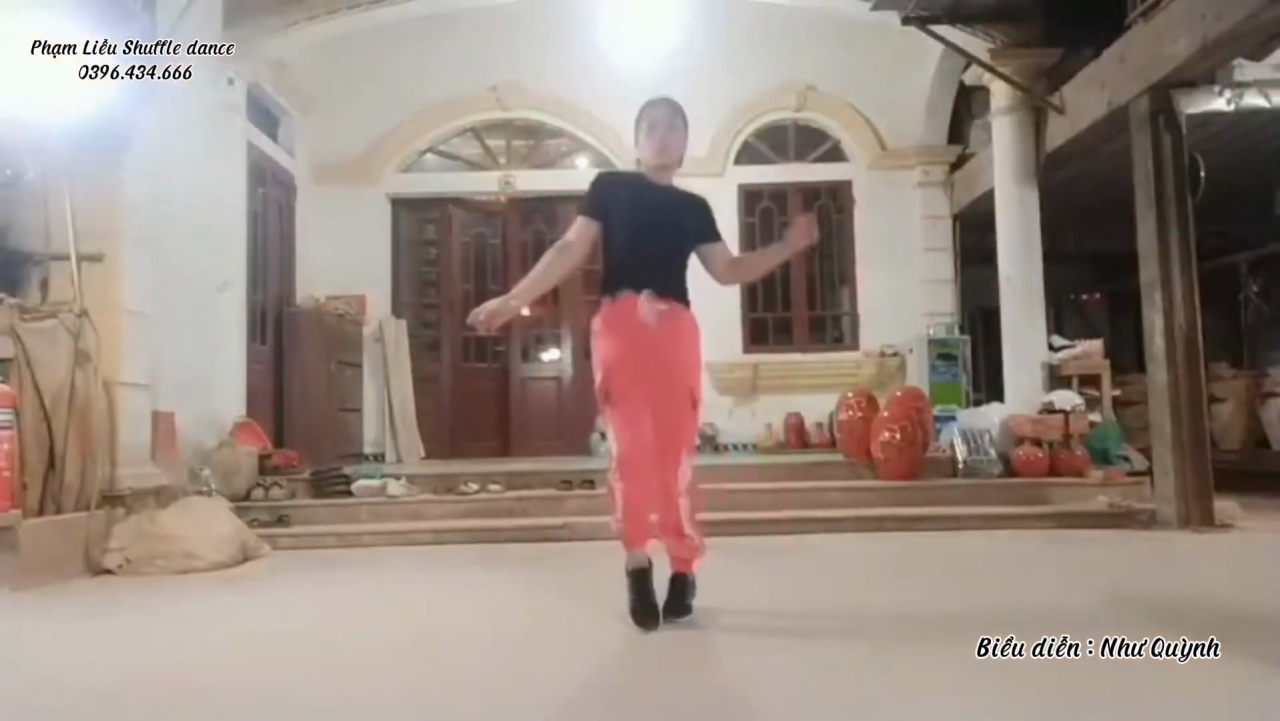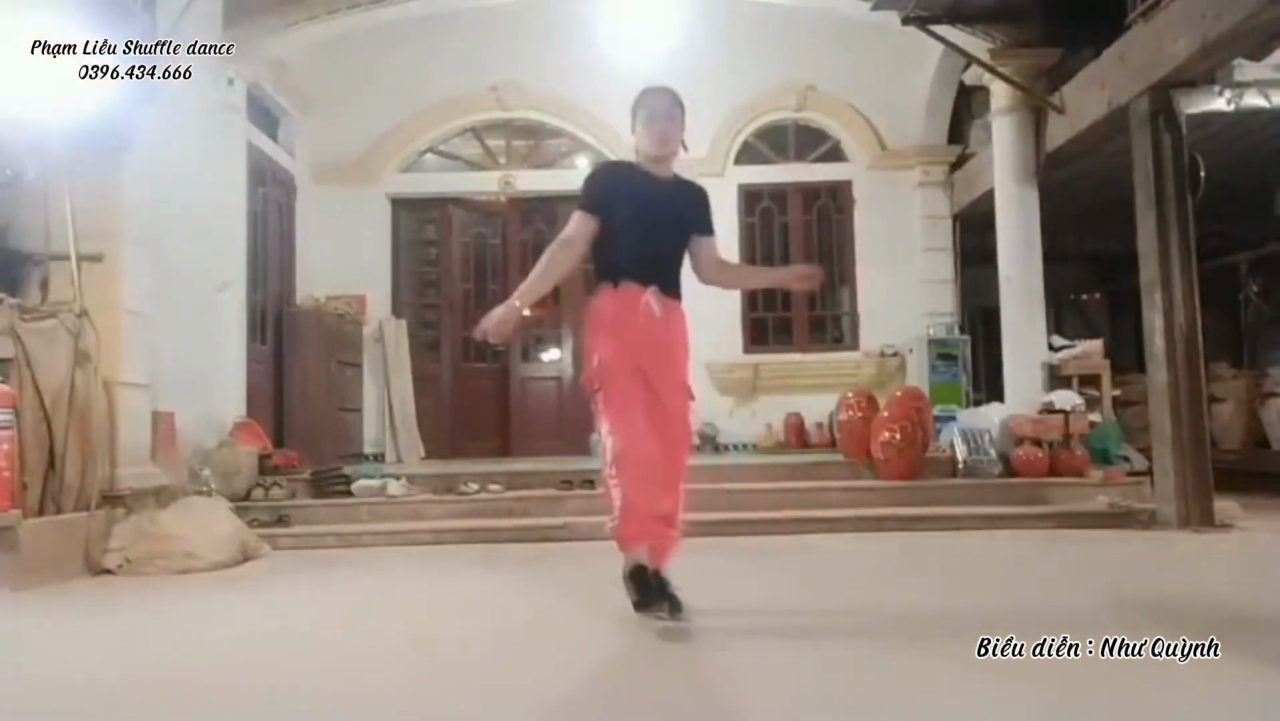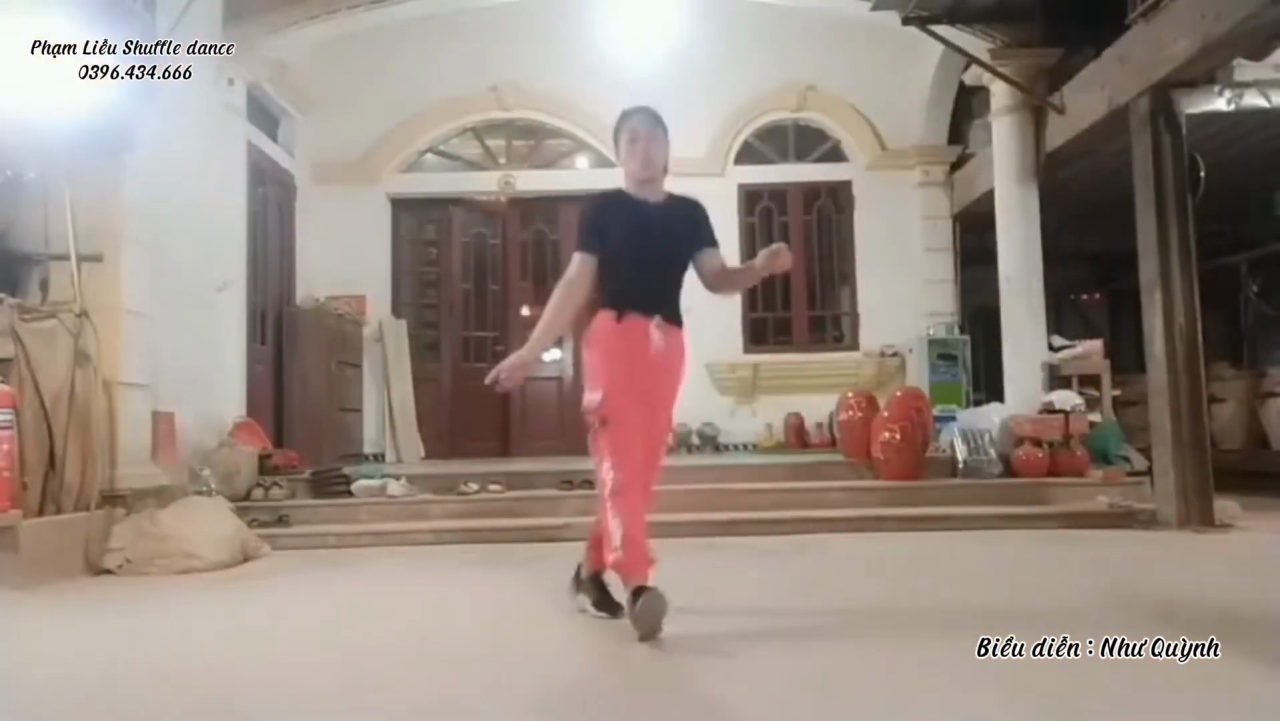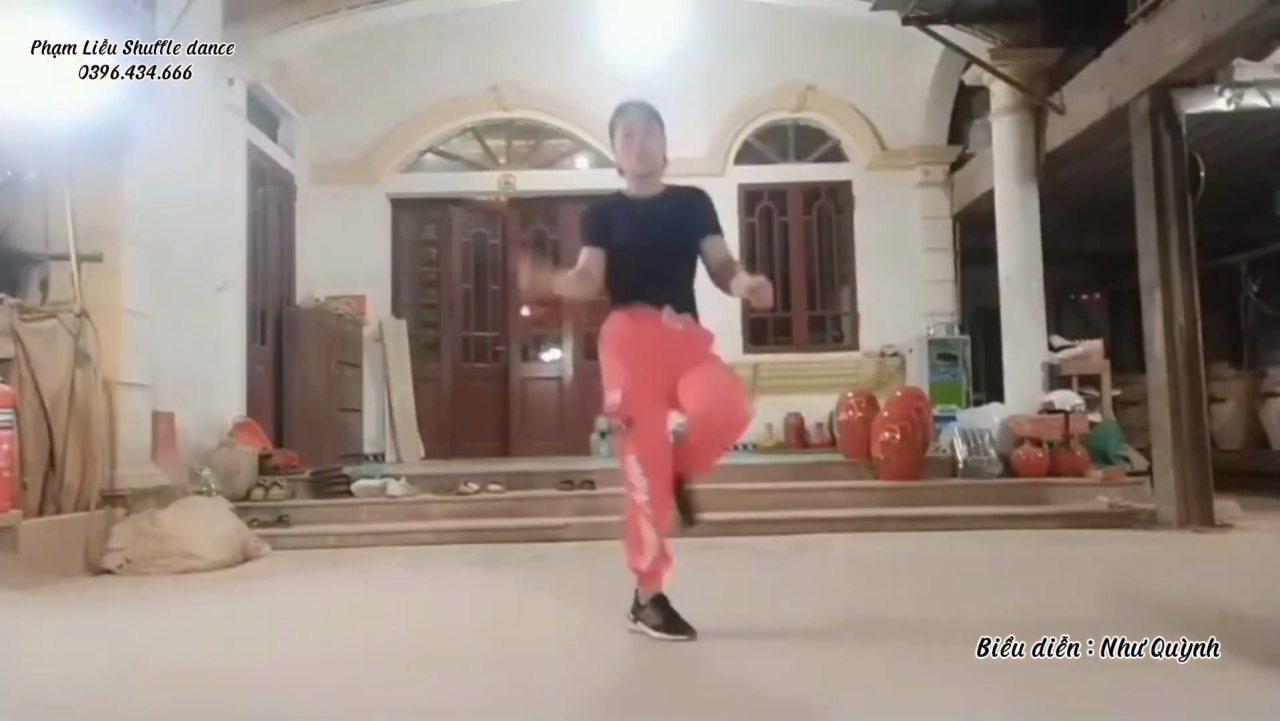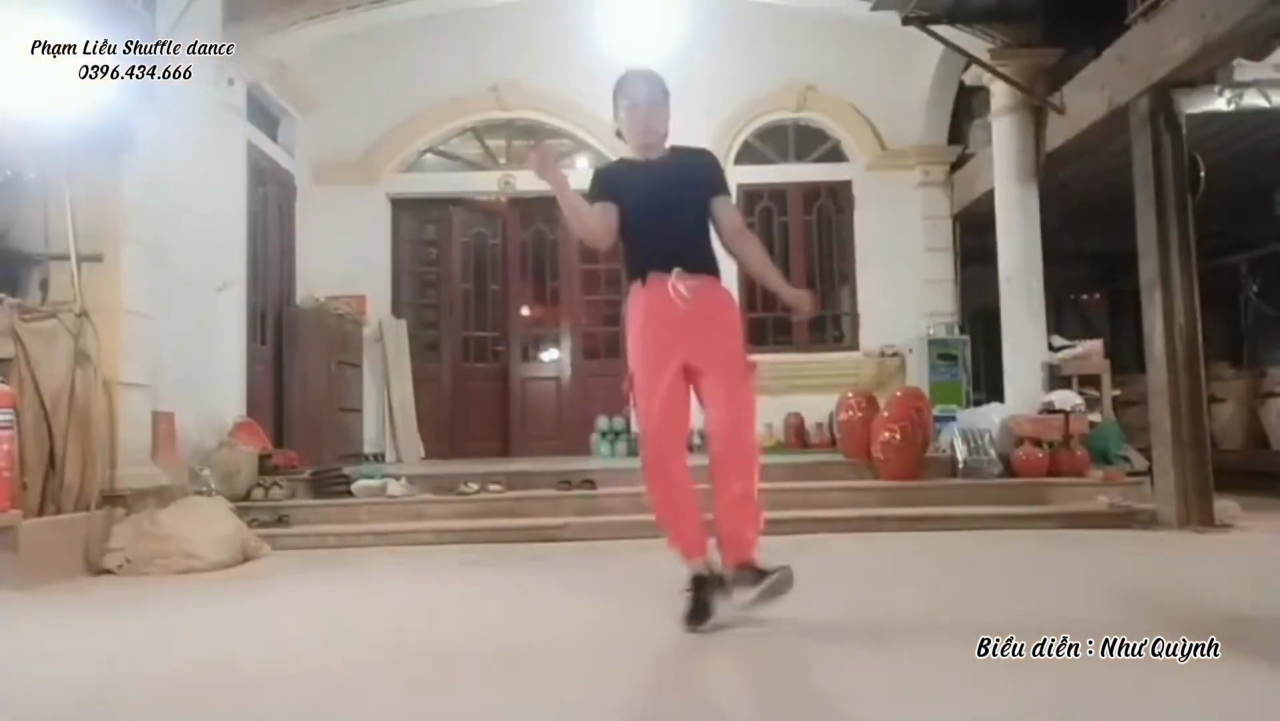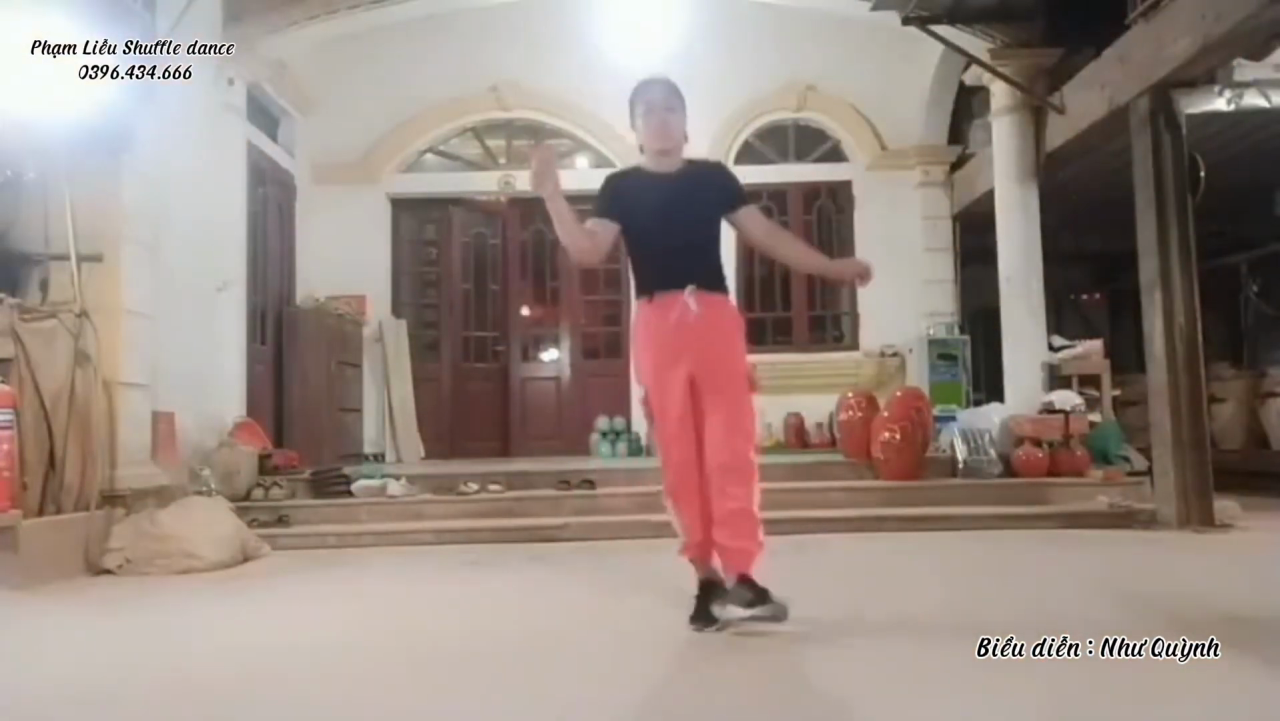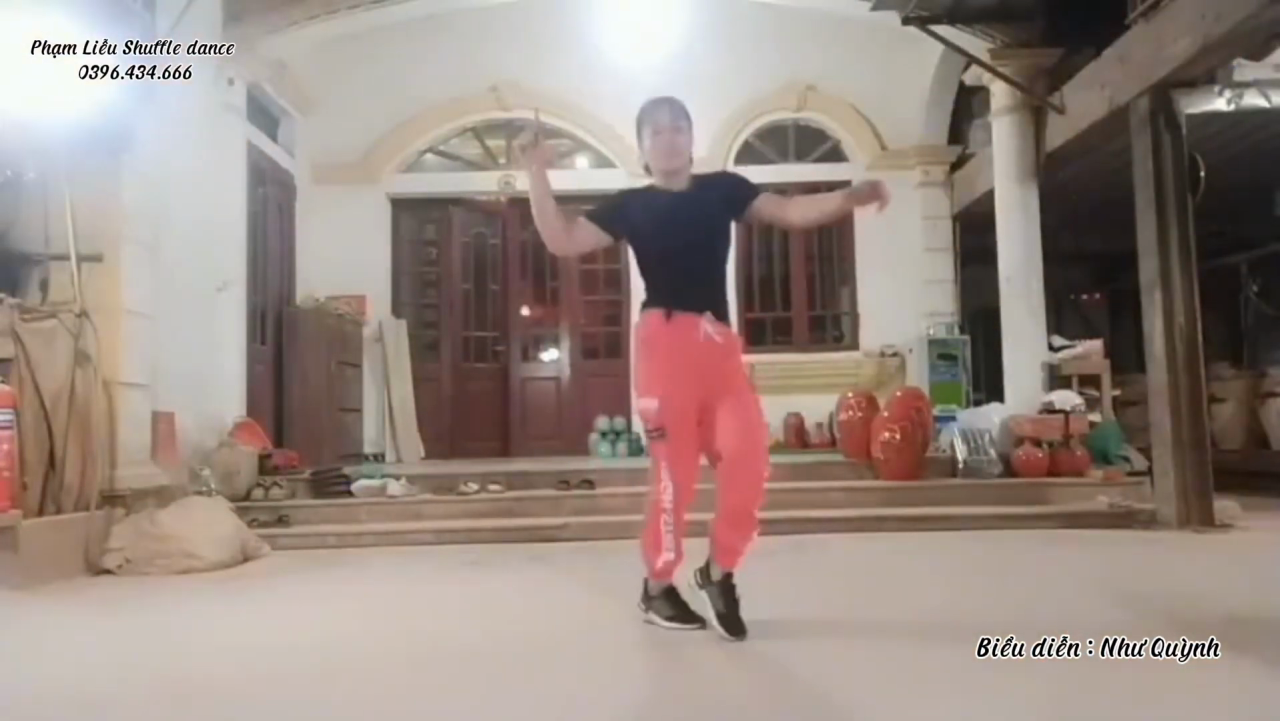
dt=0.2s
person 1, frame 1
left shoulder: (693, 207)
right shoulder: (611, 186)
left elbow: (728, 271)
right elbow: (571, 248)
left wrist: (789, 245)
right wrist: (513, 299)
left hip: (675, 330)
right hip: (618, 325)
left knee: (676, 453)
right knee: (631, 444)
left ankle: (683, 571)
right ankle: (637, 561)
person 1, frame 2
left shoulder: (692, 196)
right shoulder: (609, 178)
left elbow: (710, 270)
right elbow: (570, 245)
left wrist: (779, 277)
right wrist: (518, 301)
left hip: (667, 324)
right hip: (613, 319)
left knee: (671, 449)
right knee: (625, 439)
left ankle: (657, 564)
right ankle: (638, 561)
person 1, frame 3
left shoulder: (690, 214)
right shoulder: (602, 210)
left elbow: (716, 277)
right elbow: (576, 285)
left wrist: (760, 266)
right wrist: (530, 351)
left hip: (666, 349)
right hip: (613, 340)
left knee: (639, 473)
right knee: (621, 467)
left ankle: (590, 572)
right ankle: (637, 586)
person 1, frame 4
left shoulder: (694, 202)
right shoulder: (604, 211)
left elbow: (719, 264)
right elbow: (590, 278)
left wrist: (745, 282)
right wrist: (550, 280)
left hip: (686, 336)
right hip: (630, 336)
left knee: (728, 408)
right knee: (644, 462)
left ankle: (679, 466)
right ankle: (649, 595)
person 1, frame 5
left shoulder: (700, 164)
right shoulder: (611, 178)
left elbow: (734, 231)
right elbow: (598, 235)
left wrist: (783, 289)
right wrist: (557, 182)
left hip: (710, 302)
right hip: (650, 310)
left knee: (732, 427)
right knee: (660, 444)
left ankle: (740, 565)
right ankle: (700, 568)
person 1, frame 6
left shoulder: (713, 177)
right shoulder: (621, 188)
left elbow: (763, 233)
right elbow: (587, 251)
left wrist: (831, 267)
right wrist: (552, 194)
left hip: (715, 317)
right hip: (658, 325)
left knee: (731, 446)
right knee: (679, 458)
left ankle: (738, 578)
right ankle: (707, 575)
person 1, frame 7
left shoulder: (723, 188)
right shoulder: (630, 205)
left elbow: (790, 212)
right elbow: (563, 242)
left wrist: (846, 199)
right wrist: (537, 176)
left hip: (720, 342)
right hip: (664, 340)
left knee: (748, 452)
right knee: (675, 470)
left ankle: (719, 573)
right ankle: (658, 588)
